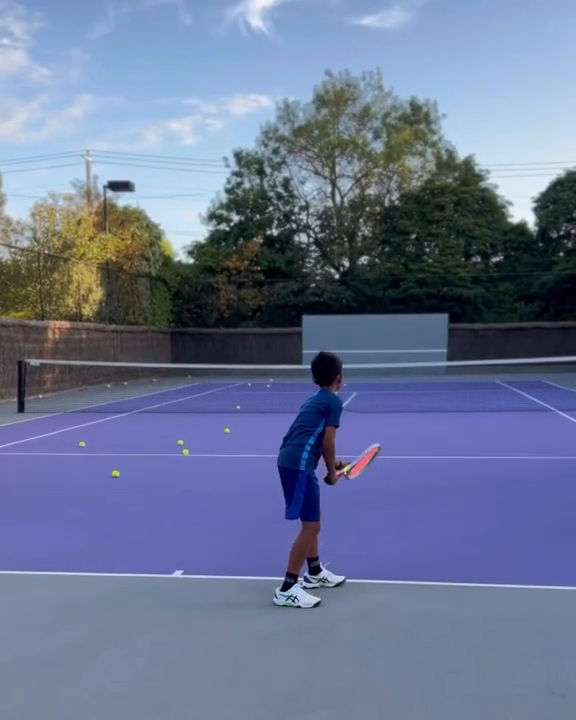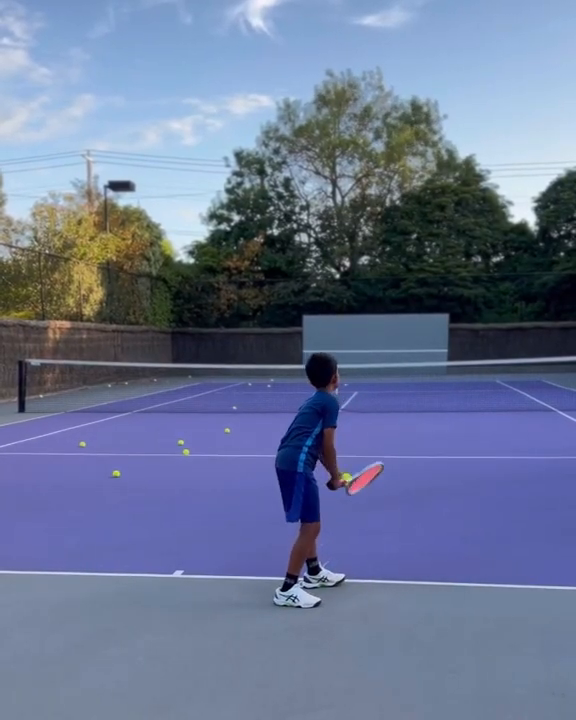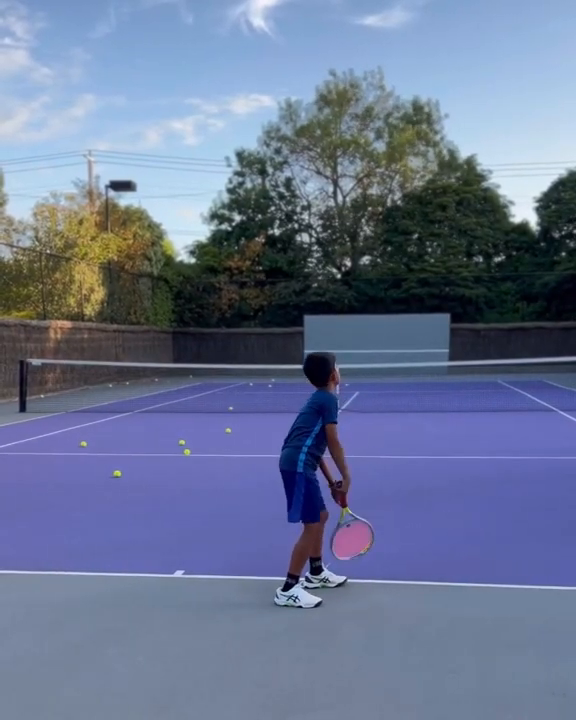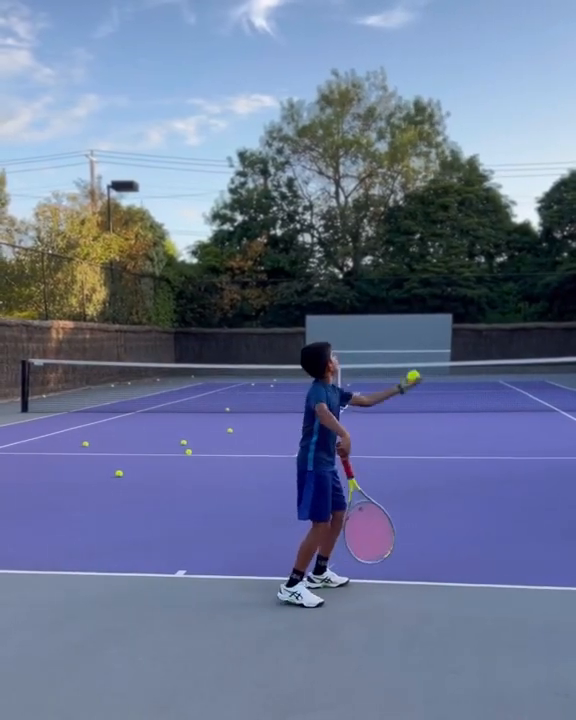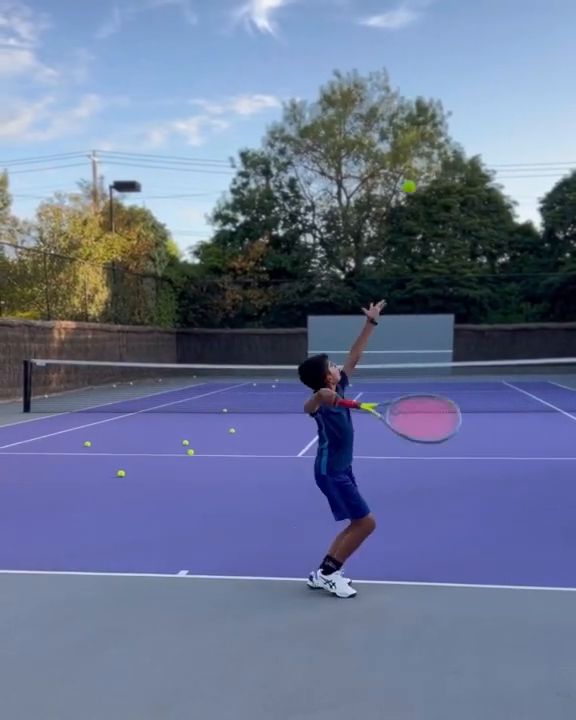
dt=0.2s
person 1, frame 1
left shoulder: (315, 400)
right shoulder: (334, 401)
right elbow: (328, 443)
left wrist: (332, 462)
right wrist: (332, 472)
left hip: (290, 460)
right hip: (299, 464)
left knee: (312, 520)
right knee: (311, 524)
left ankle: (315, 573)
right ankle: (287, 589)
person 1, frame 2
left shoulder: (314, 400)
right shoulder: (330, 402)
right elbow: (328, 446)
left wrist: (331, 473)
right wrist: (336, 476)
left hip: (288, 462)
right hip: (297, 466)
left knee: (310, 523)
right knee: (311, 526)
left ankle: (314, 573)
right ankle: (287, 589)
person 1, frame 3
left shoulder: (319, 398)
right shoulder: (328, 400)
right elbow: (333, 442)
left wrist: (332, 479)
right wrist: (345, 476)
left hip: (300, 464)
right hip: (299, 467)
left knee: (320, 517)
right knee: (312, 526)
left ankle: (316, 573)
right ankle: (288, 589)
person 1, frame 4
left shoulder: (334, 390)
right shoulder: (317, 390)
left elbow: (364, 401)
right elbow: (323, 412)
left wrist: (397, 389)
right wrist: (342, 434)
left hip: (326, 465)
right hip: (313, 466)
left knee: (339, 516)
right knee: (320, 525)
left ankle: (319, 572)
right ankle: (292, 585)
person 1, frame 5
left shoulder: (337, 389)
right shoulder: (323, 403)
left elbow: (354, 357)
right elbow: (310, 408)
left wrist: (370, 323)
right wrist: (319, 396)
left hip: (342, 470)
right hip: (332, 474)
left knee: (358, 526)
right knee: (366, 522)
left ankle: (325, 571)
right ankle: (328, 572)
